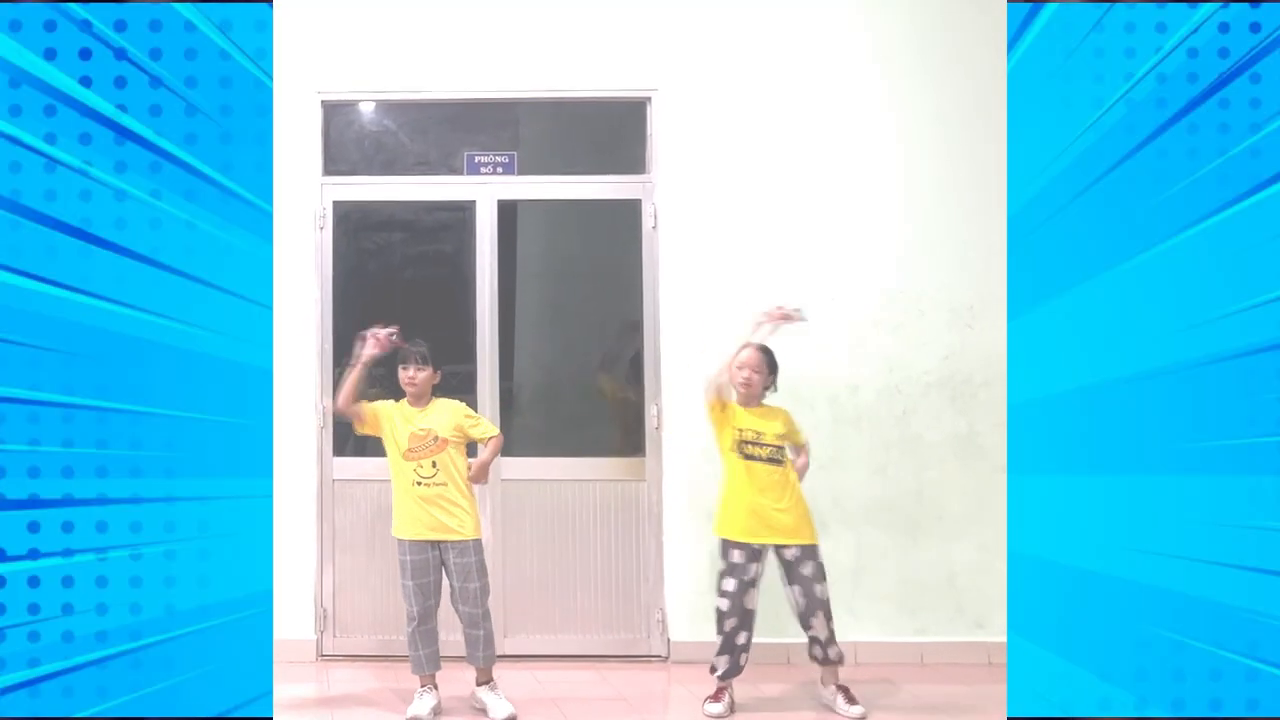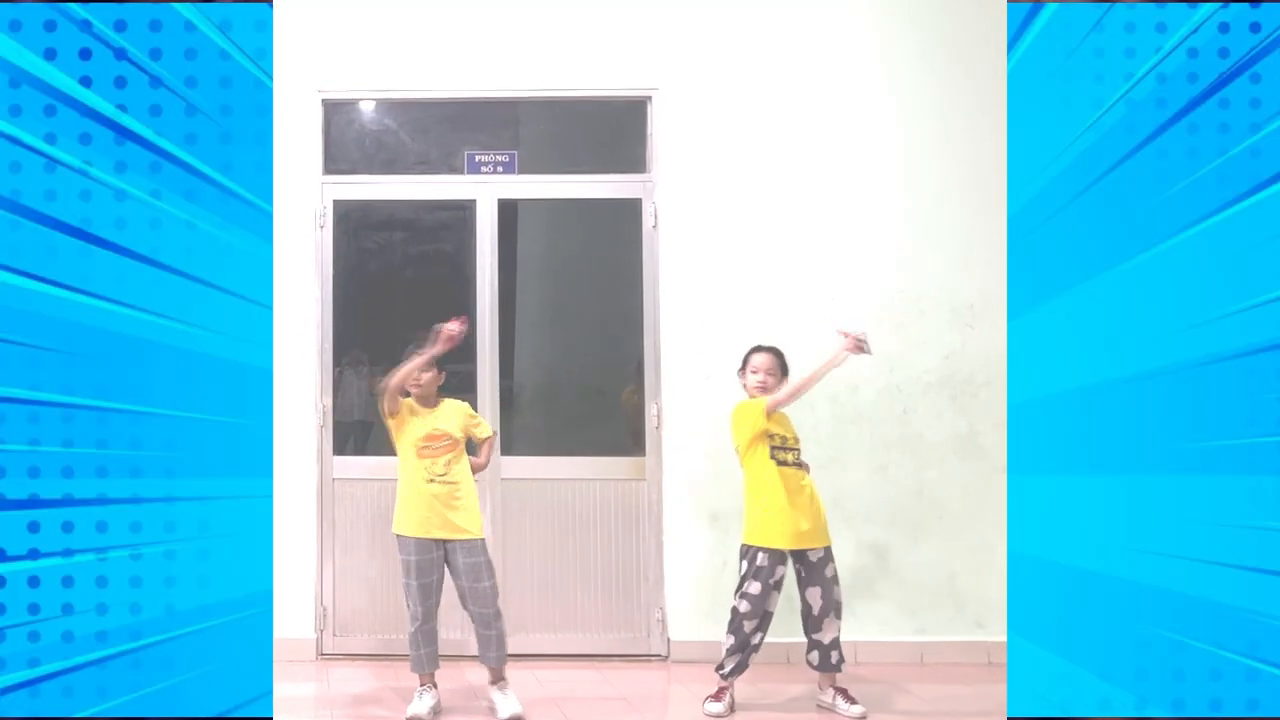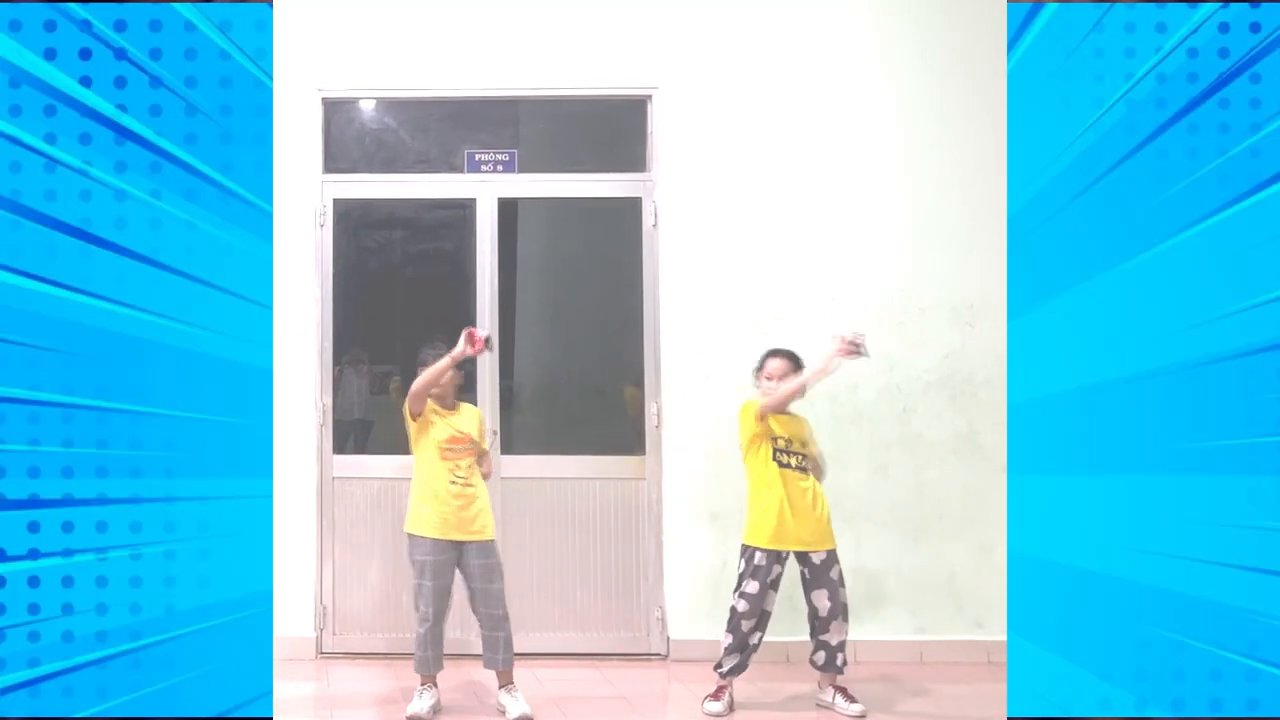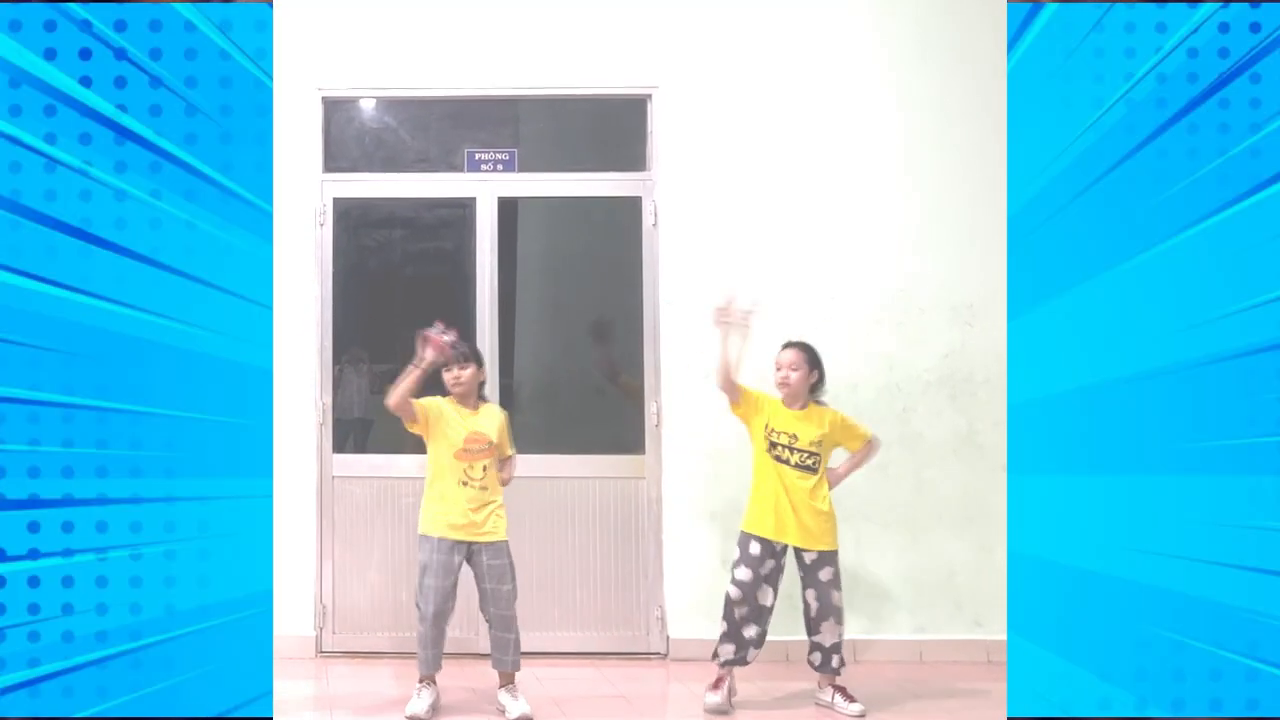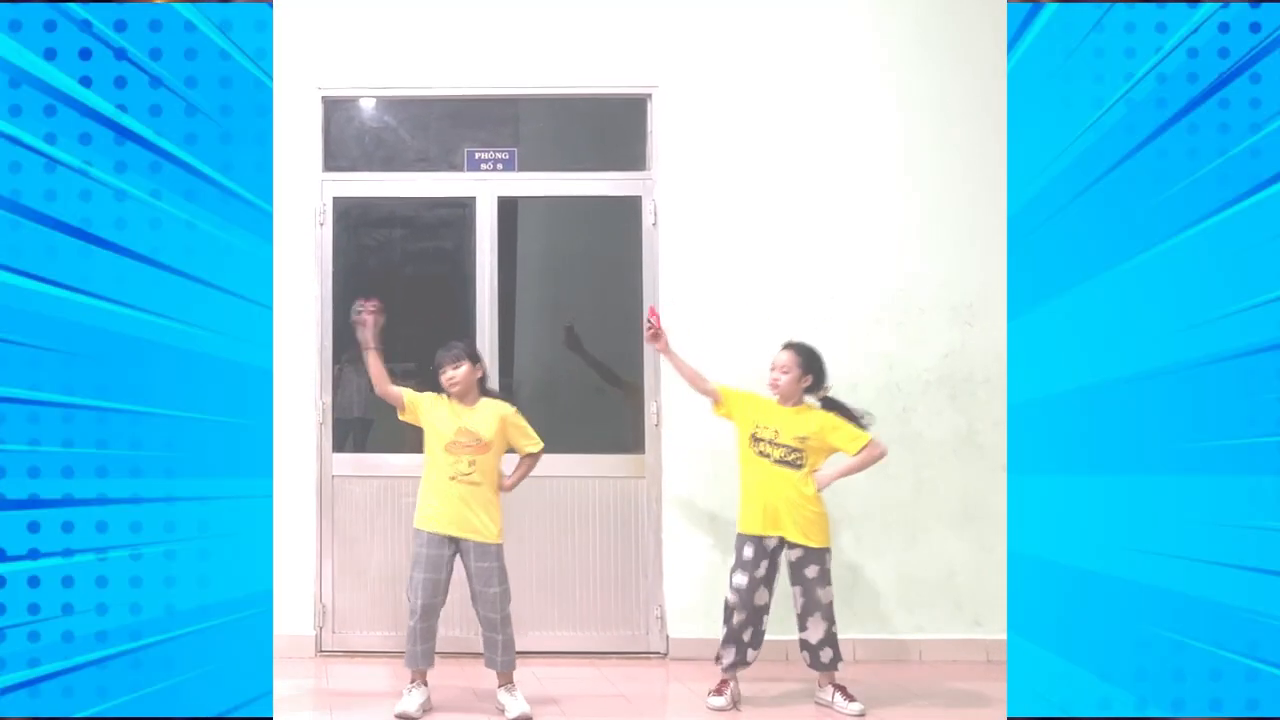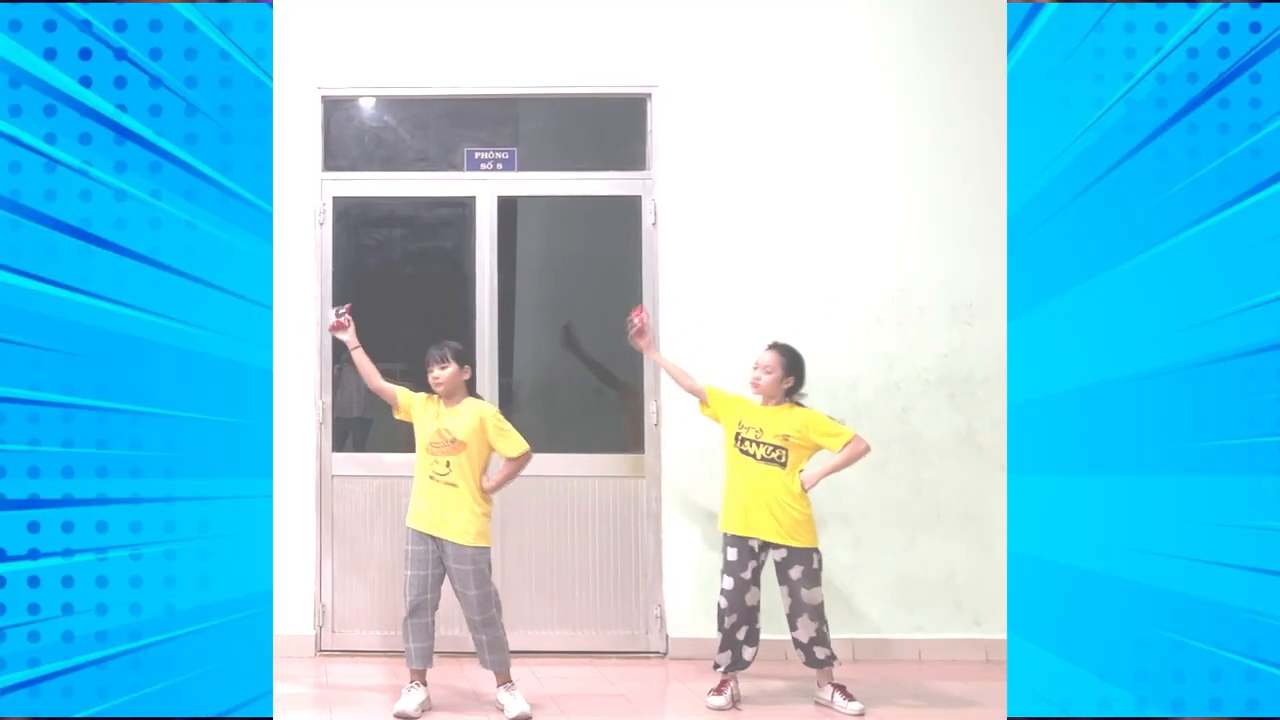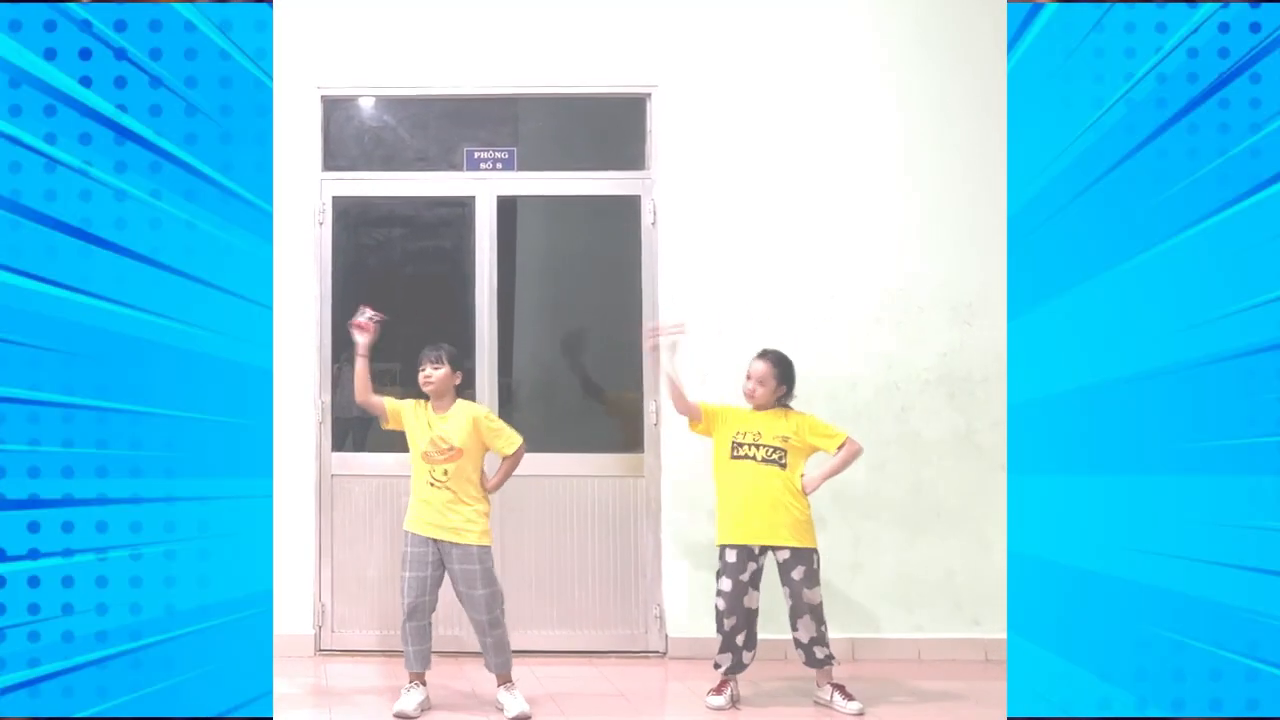
dt=0.2s
person 1, frame 1
left shoulder: (454, 410)
right shoulder: (385, 414)
left elbow: (493, 435)
right elbow: (342, 404)
left wrist: (482, 462)
right wrist: (365, 356)
left hip: (459, 526)
right hip: (413, 529)
left knee: (474, 606)
right knee: (420, 611)
left ankle: (485, 685)
person 1, frame 2
left shoulder: (460, 410)
right shoulder: (398, 412)
left elbow: (485, 436)
right elbow: (389, 387)
left wrist: (481, 460)
right wrist: (433, 349)
left hip: (463, 526)
right hip: (416, 528)
left knee: (484, 605)
right knee: (420, 610)
left ankle: (498, 685)
person 1, frame 3
left shoulder: (473, 414)
right shoulder: (421, 411)
right elbow: (417, 388)
left wrist: (484, 468)
right wrist: (457, 352)
left hip: (476, 528)
right hip: (430, 528)
left knee: (493, 608)
right knee: (430, 611)
left ankle: (506, 687)
right ankle: (428, 687)
person 1, frame 4
left shoulder: (497, 415)
right shoulder: (435, 411)
right elbow: (394, 404)
left wrist: (502, 475)
right wrist: (425, 361)
left hip: (489, 528)
right hip: (441, 528)
left knee: (502, 609)
right knee: (433, 610)
left ankle: (508, 687)
right ankle: (426, 686)
person 1, frame 5
left shoulder: (502, 413)
right shoulder: (431, 407)
left elbow: (533, 450)
right elbow: (382, 388)
left wrist: (511, 482)
right wrist: (370, 340)
left hip: (481, 527)
right hip: (433, 525)
left knee: (493, 608)
right knee: (422, 606)
right ankle: (418, 685)
person 1, frame 6
left shoulder: (481, 413)
right shoulder: (420, 405)
left elbow: (521, 453)
right elbow: (376, 383)
left wrist: (493, 484)
right wrist: (352, 342)
left hip: (465, 528)
right hip: (422, 525)
left knee: (481, 610)
right knee: (417, 605)
left ankle: (505, 686)
right ankle: (417, 686)
person 1, frame 7
left shoulder: (475, 416)
right shoulder: (410, 412)
left elbow: (515, 448)
right elbow: (363, 398)
left wrist: (492, 484)
right wrist: (363, 348)
left hip: (467, 530)
right hip: (422, 529)
left knee: (486, 611)
right knee: (415, 607)
left ankle: (506, 686)
right ankle: (416, 686)
person 2, frame 1
left shoulder: (782, 416)
right shoulder: (722, 411)
left elbow: (801, 449)
right elbow: (716, 384)
left wrist: (800, 466)
right wrist: (757, 334)
left hip: (792, 524)
right hip: (742, 527)
left knee: (813, 601)
right knee: (733, 606)
left ankle: (831, 683)
right ankle: (723, 686)
person 2, frame 2
left shoulder: (782, 420)
right shoulder: (744, 413)
right elbow: (787, 396)
left wrist: (802, 469)
right wrist: (833, 358)
left hip: (810, 529)
right hip: (767, 531)
left knee: (825, 605)
right knee: (750, 607)
left ankle: (827, 687)
right ankle: (725, 686)
person 2, frame 3
left shoulder: (799, 423)
right shoulder: (752, 417)
right elbow: (774, 400)
left wrist: (814, 475)
right wrist: (827, 363)
left hip: (814, 531)
right hip: (767, 531)
left knee: (831, 606)
right knee: (748, 607)
left ankle: (828, 686)
right ankle: (723, 685)
person 2, frame 4
left shoulder: (830, 420)
right shoulder: (760, 407)
left elbow: (868, 444)
right elbow: (727, 384)
left wrist: (840, 472)
right wrist: (730, 337)
left hip: (814, 528)
right hip: (764, 525)
left knee: (826, 606)
right knee: (743, 596)
left ankle: (828, 685)
right ankle: (724, 676)
person 2, frame 5
left shoulder: (823, 422)
right shoulder: (748, 406)
left elbow: (875, 450)
right elbow: (703, 385)
left wrist: (832, 474)
right wrist: (665, 350)
left hip: (805, 527)
right hip: (757, 524)
left knee: (816, 605)
right knee: (742, 599)
left ankle: (827, 685)
right ankle: (729, 678)
person 2, frame 6
left shoulder: (805, 419)
right shoulder: (733, 407)
left elbow: (859, 445)
right elbow: (690, 385)
left wrist: (817, 473)
right wrist: (650, 349)
left hip: (791, 528)
right hip: (742, 526)
left knee: (806, 604)
right knee: (734, 602)
left ankle: (826, 685)
right ankle: (728, 680)
person 2, frame 7
left shoulder: (799, 422)
right shoulder: (724, 417)
left elbow: (852, 447)
right elbow: (682, 407)
left wrist: (816, 478)
right wrist: (668, 358)
left hip: (790, 530)
right hip: (738, 531)
left knee: (806, 605)
right knee: (733, 606)
left ankle: (826, 684)
right ankle: (728, 680)
